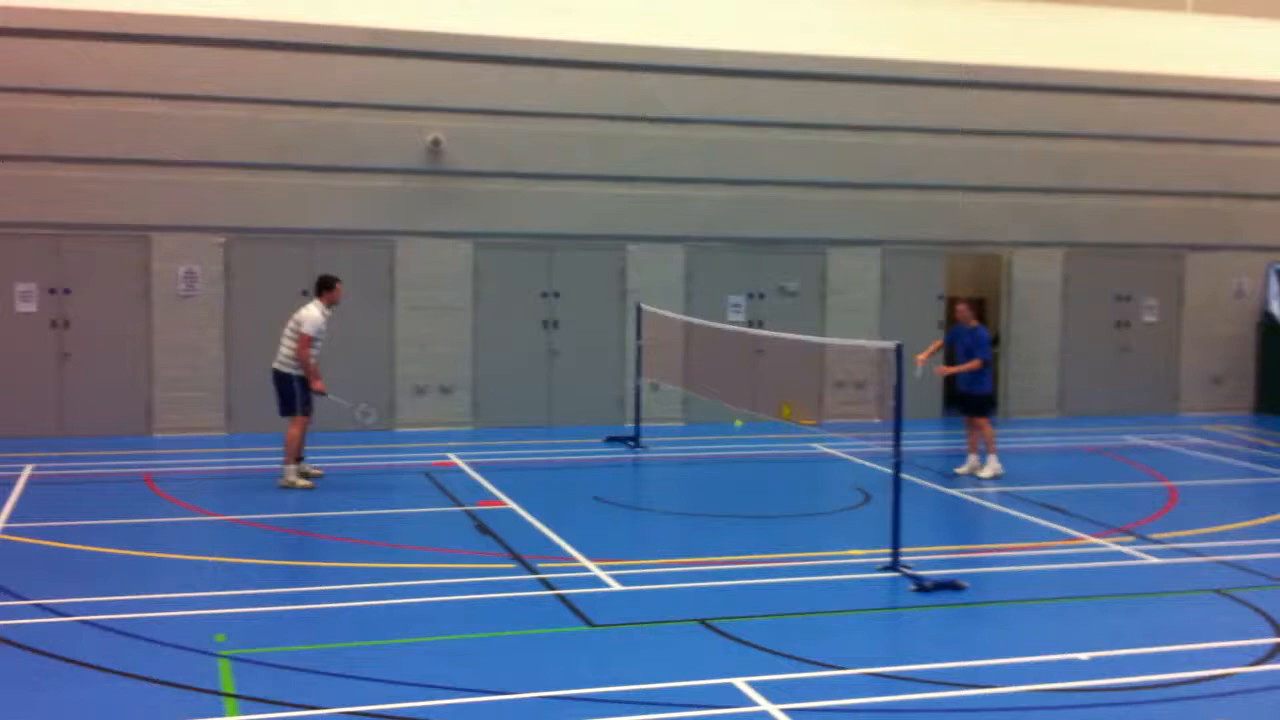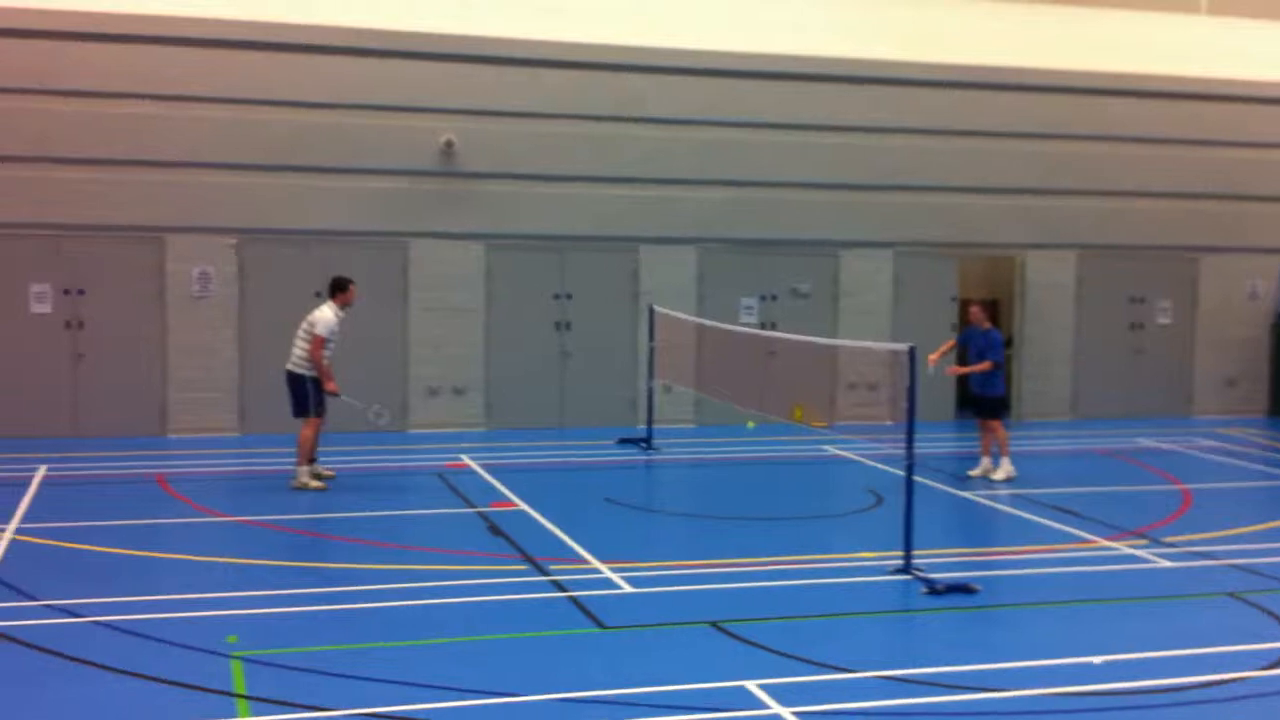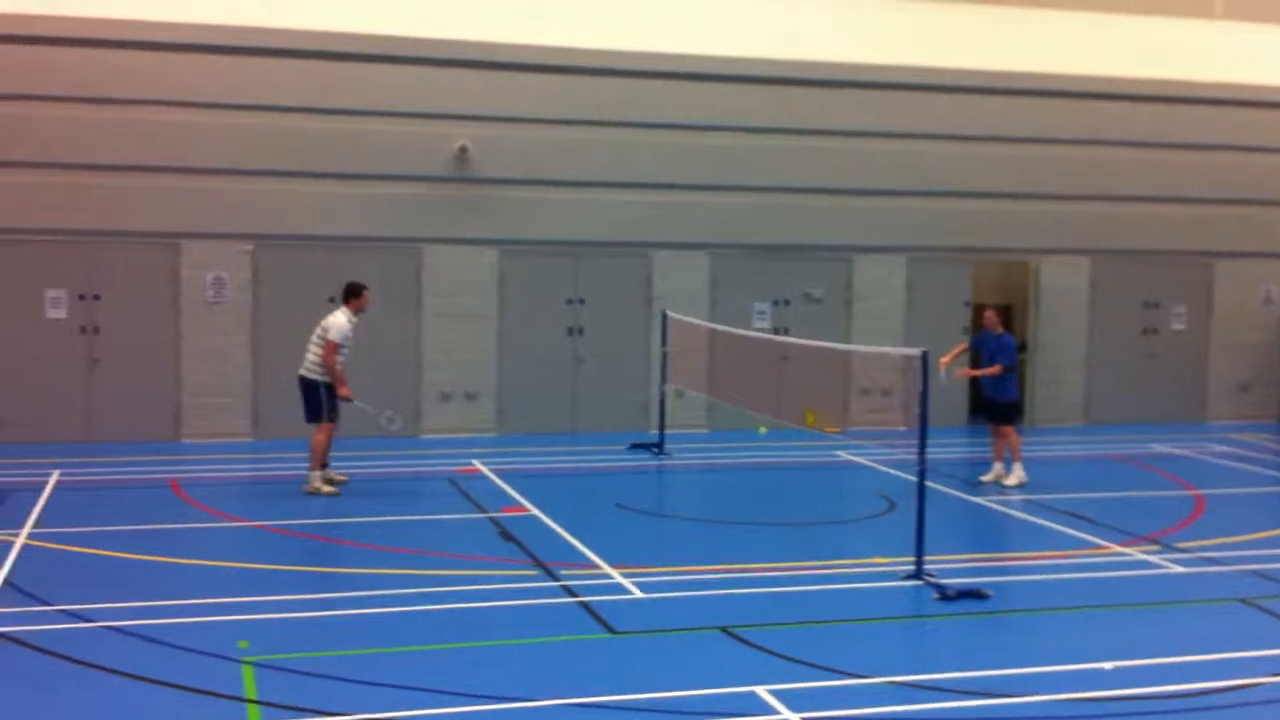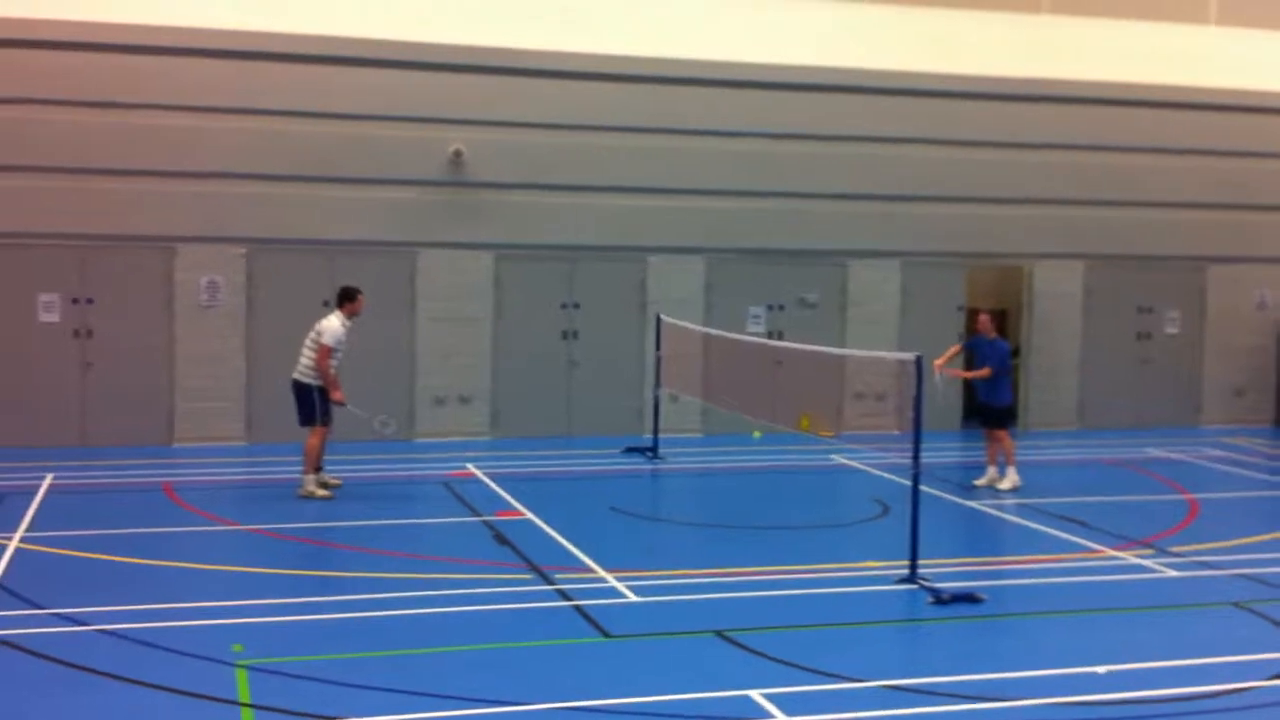
dt=0.1s
person 1, frame 1
left shoulder: (317, 313)
right shoulder: (314, 316)
right elbow: (301, 351)
left wrist: (317, 378)
right wrist: (313, 381)
left hip: (295, 374)
right hip: (291, 374)
left knee: (304, 419)
right knee: (298, 420)
left ankle: (300, 465)
right ankle: (289, 474)
person 1, frame 2
left shoulder: (331, 315)
right shoulder: (327, 317)
right elbow: (314, 352)
left wrist: (330, 379)
right wrist: (326, 381)
left hip: (308, 374)
right hip: (304, 375)
left knee: (317, 420)
right knee: (312, 422)
left ankle: (312, 466)
right ankle: (301, 475)
person 1, frame 3
left shoulder: (344, 321)
right shoulder: (340, 323)
right elbow: (328, 358)
left wrist: (344, 384)
right wrist: (339, 387)
left hip: (320, 380)
right hip: (317, 380)
left knee: (330, 425)
right knee: (324, 427)
left ankle: (324, 471)
right ankle: (314, 480)
person 1, frame 4
left shoulder: (338, 325)
right shoulder: (334, 327)
right elbow: (321, 362)
left wrist: (337, 388)
right wrist: (332, 391)
left hip: (314, 383)
right hip: (310, 384)
left knee: (323, 429)
right knee: (318, 430)
left ankle: (319, 475)
right ankle: (308, 484)
person 2, frame 1
left shoulder: (981, 335)
right shoulder: (958, 330)
left elbow: (978, 363)
right elbow: (941, 342)
left wrist: (952, 370)
right wrist: (925, 355)
left hip: (980, 387)
right hip: (964, 386)
left knee: (982, 422)
right knee: (970, 422)
left ankle: (993, 462)
right ankle: (973, 461)
person 2, frame 2
left shoulder: (994, 337)
right shoulder: (971, 332)
left elbow: (989, 365)
right elbow: (954, 342)
left wrist: (963, 370)
right wrist: (937, 354)
left hip: (993, 389)
right hip: (977, 388)
left knee: (995, 424)
right knee: (983, 424)
left ankle: (1006, 465)
right ankle: (986, 463)
person 2, frame 3
left shoulder: (1008, 342)
right shoulder: (984, 336)
left elbow: (999, 369)
right elbow: (965, 346)
left wrist: (973, 373)
right wrist: (949, 357)
left hip: (1006, 394)
right hip: (990, 393)
left knee: (1008, 430)
right knee: (995, 430)
left ankle: (1018, 471)
right ankle: (998, 469)
person 2, frame 4
left shoulder: (1001, 347)
right shoulder: (978, 340)
left elbow: (987, 372)
right elbow: (958, 348)
left wrist: (962, 374)
right wrist: (943, 360)
left hip: (1000, 399)
right hip: (984, 397)
left knee: (1001, 434)
right knee: (989, 434)
left ankle: (1012, 475)
right ankle: (992, 473)
